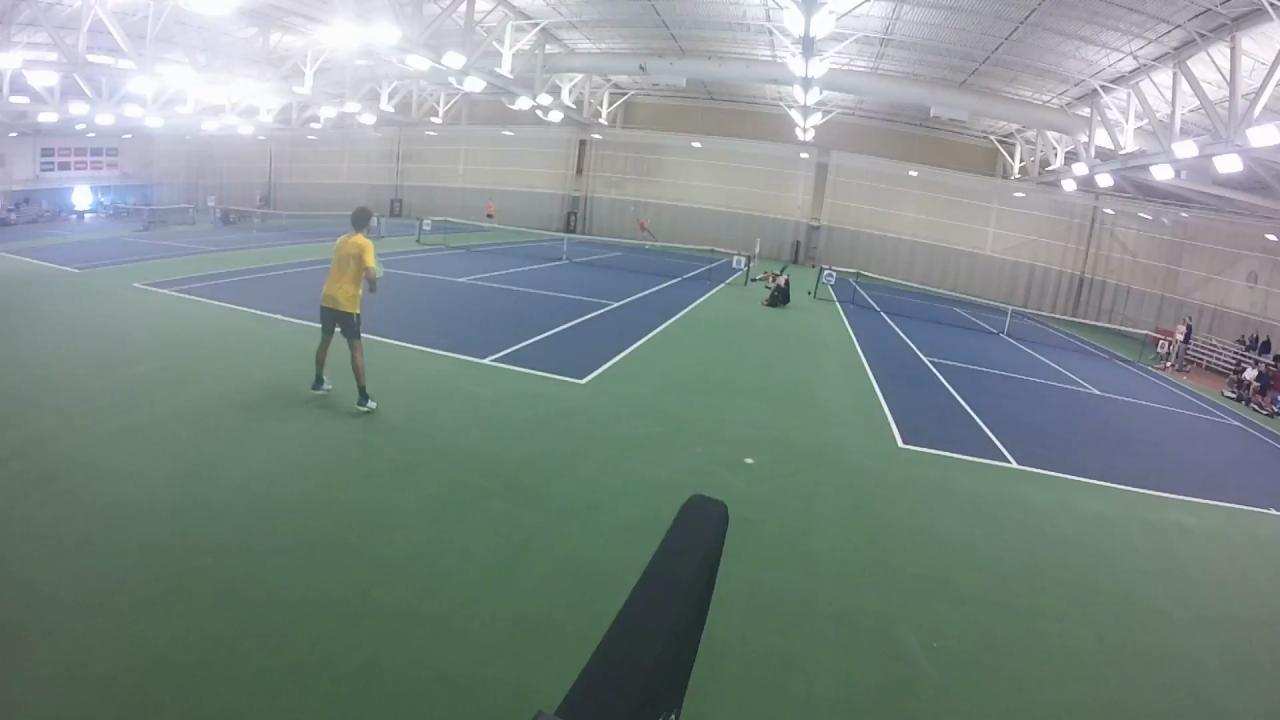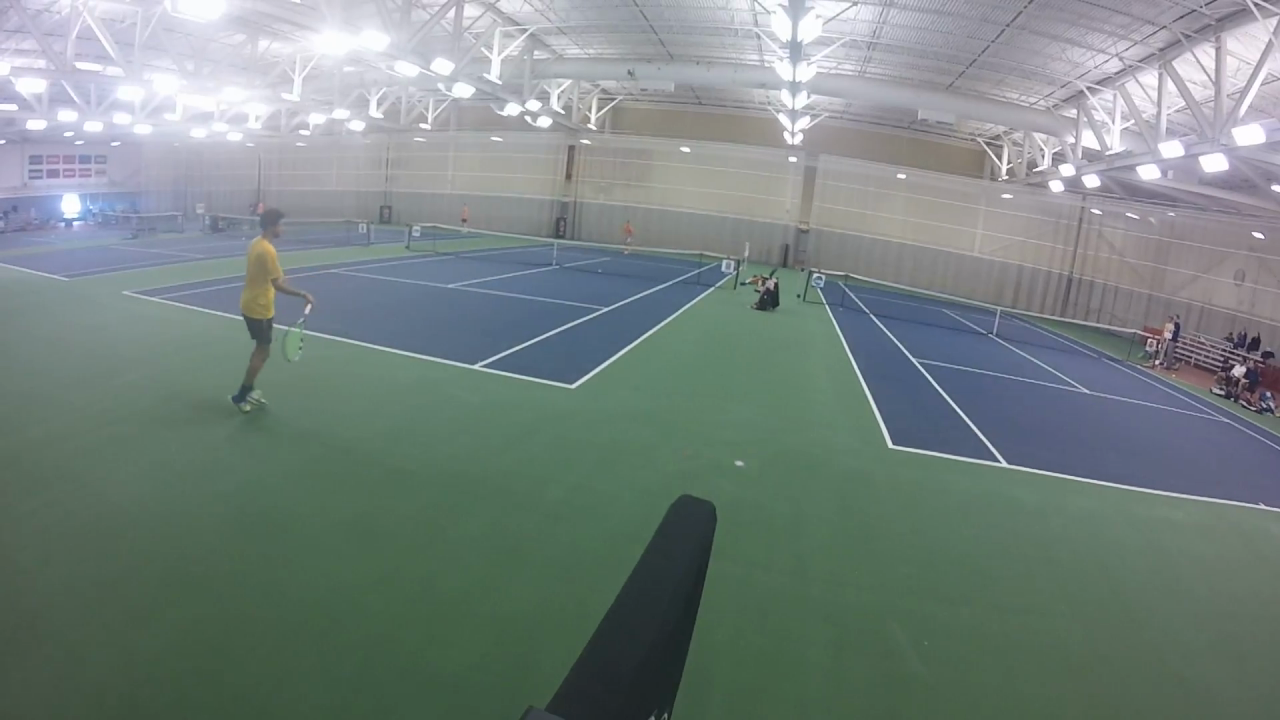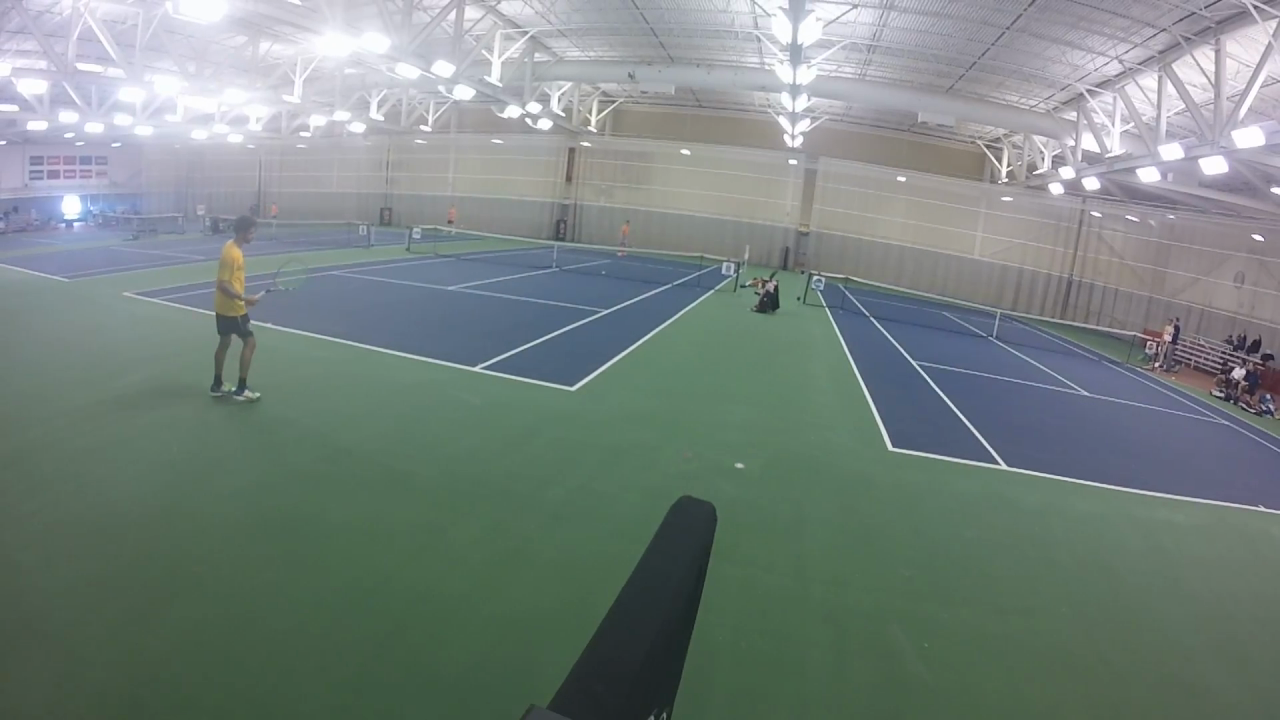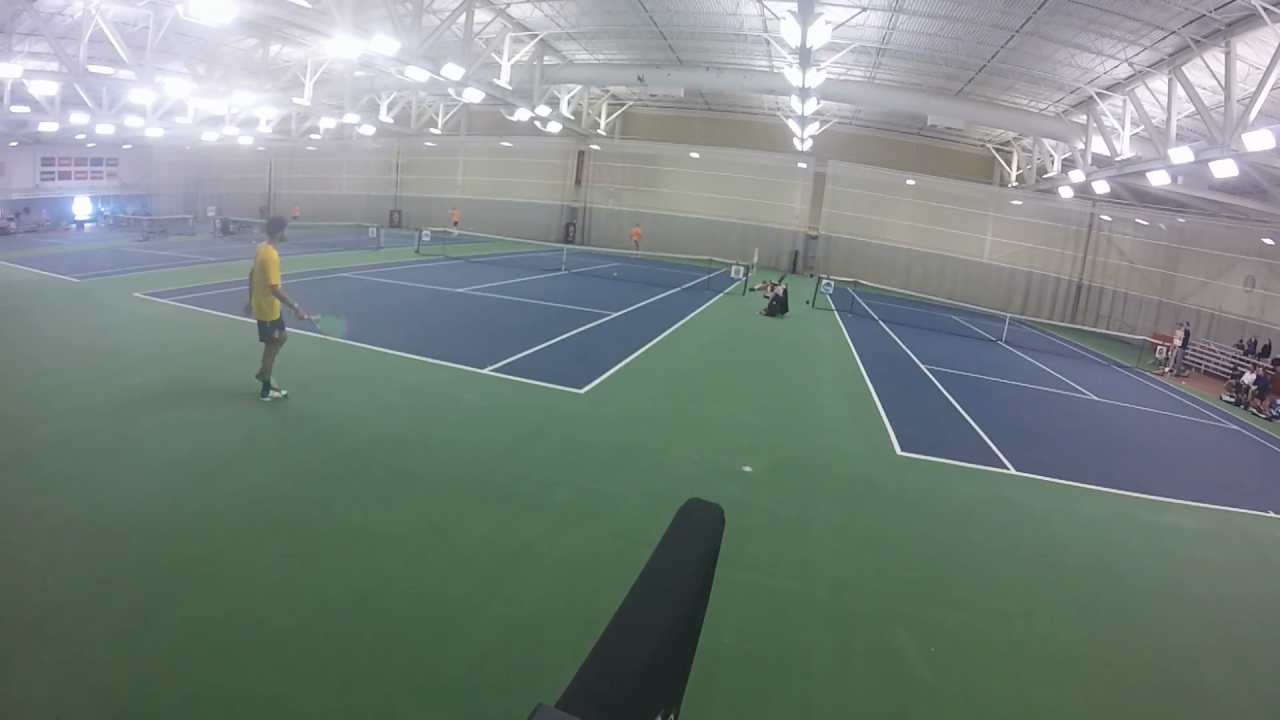
dt=0.7s
person 1, frame 1
left shoulder: (341, 241)
right shoulder: (365, 245)
right elbow: (370, 273)
left wrist: (361, 279)
right wrist: (373, 286)
left hip: (327, 300)
right hip: (347, 304)
left knee: (325, 340)
right knee: (356, 348)
left ankle: (319, 381)
right ankle: (363, 398)
person 1, frame 2
left shoulder: (256, 244)
right shoulder: (268, 251)
right elbow: (277, 284)
left wrist: (277, 272)
right wrist: (301, 294)
left hip: (249, 306)
right hip: (260, 309)
left knee: (261, 347)
right knee: (263, 352)
left ankle: (249, 390)
right ankle: (241, 395)
person 1, frame 3
left shoulder: (232, 247)
right shoulder: (233, 254)
right elbow: (223, 285)
left wrist: (244, 296)
right wrist: (244, 298)
left hip: (223, 307)
right hip: (233, 308)
left knee: (224, 343)
right knee: (250, 343)
left ankle: (217, 385)
right ankle: (241, 389)
person 1, frame 4
left shoulder: (262, 248)
right shoulder: (271, 256)
left elbow: (252, 275)
right elbow: (275, 289)
left wrist: (251, 300)
right wrist: (295, 307)
left hip: (263, 306)
right hip: (268, 310)
left knee: (282, 337)
right knee: (271, 347)
left ankle: (263, 373)
right ankle: (266, 390)
